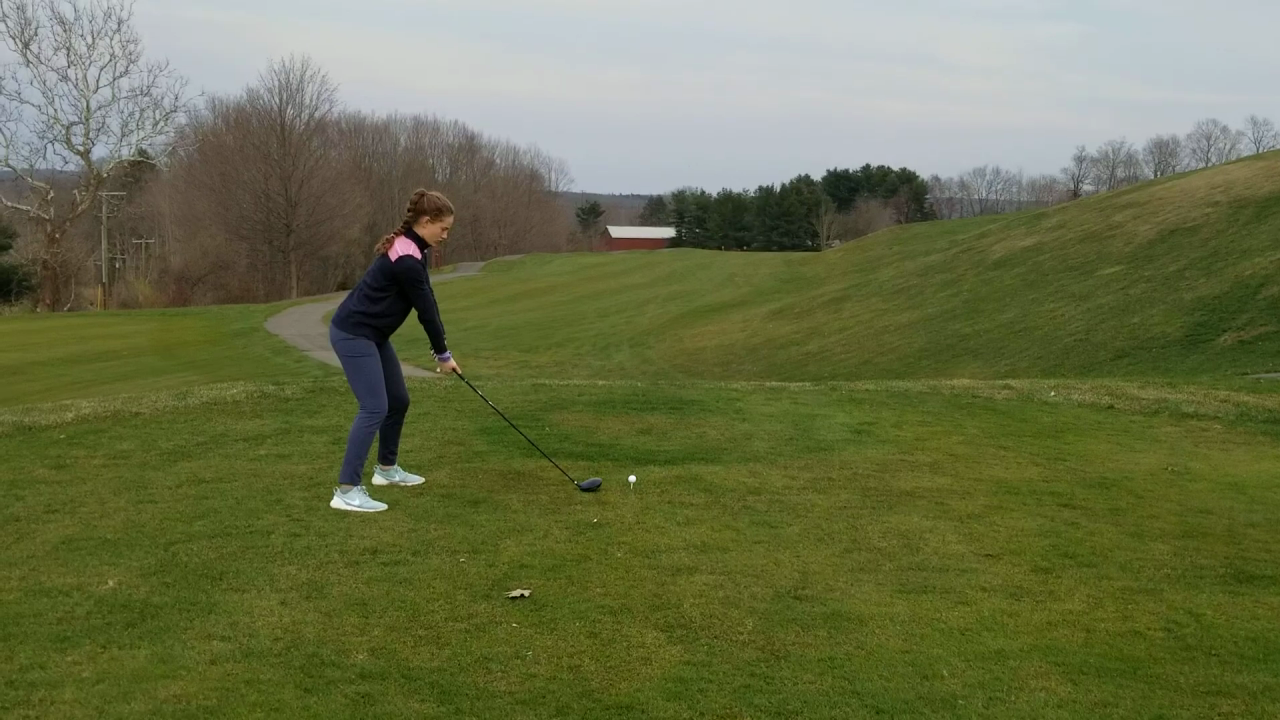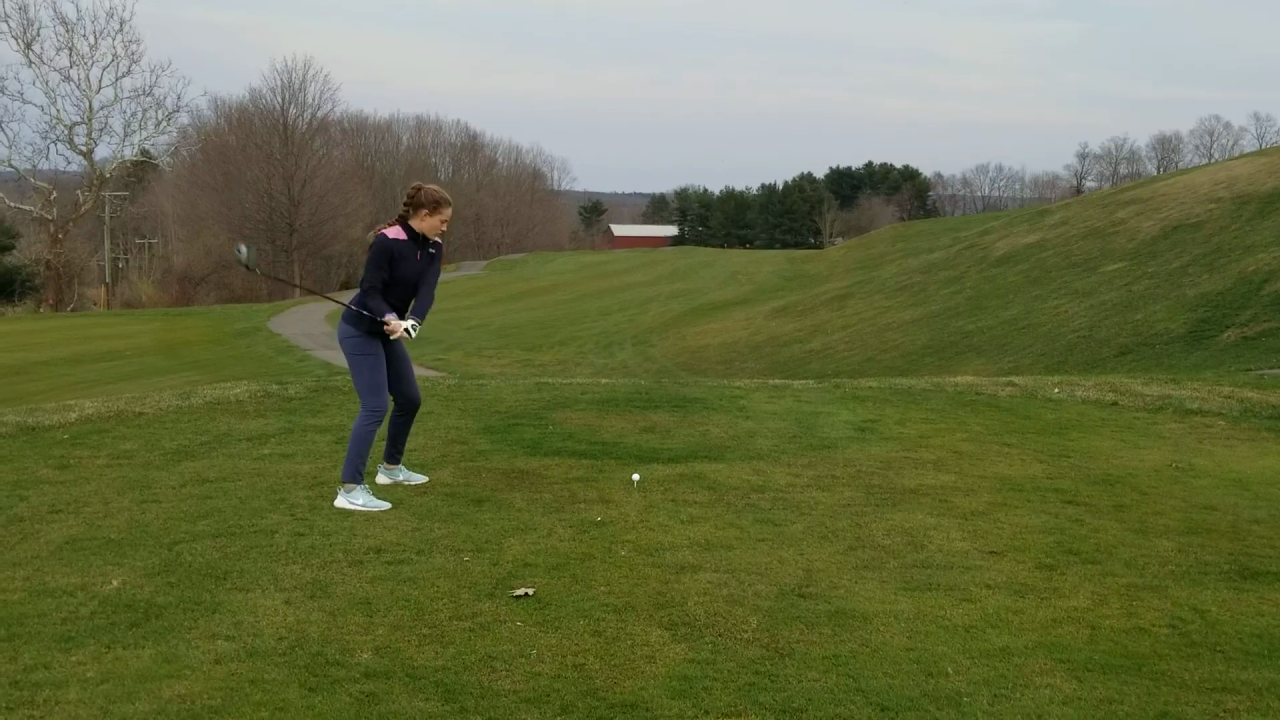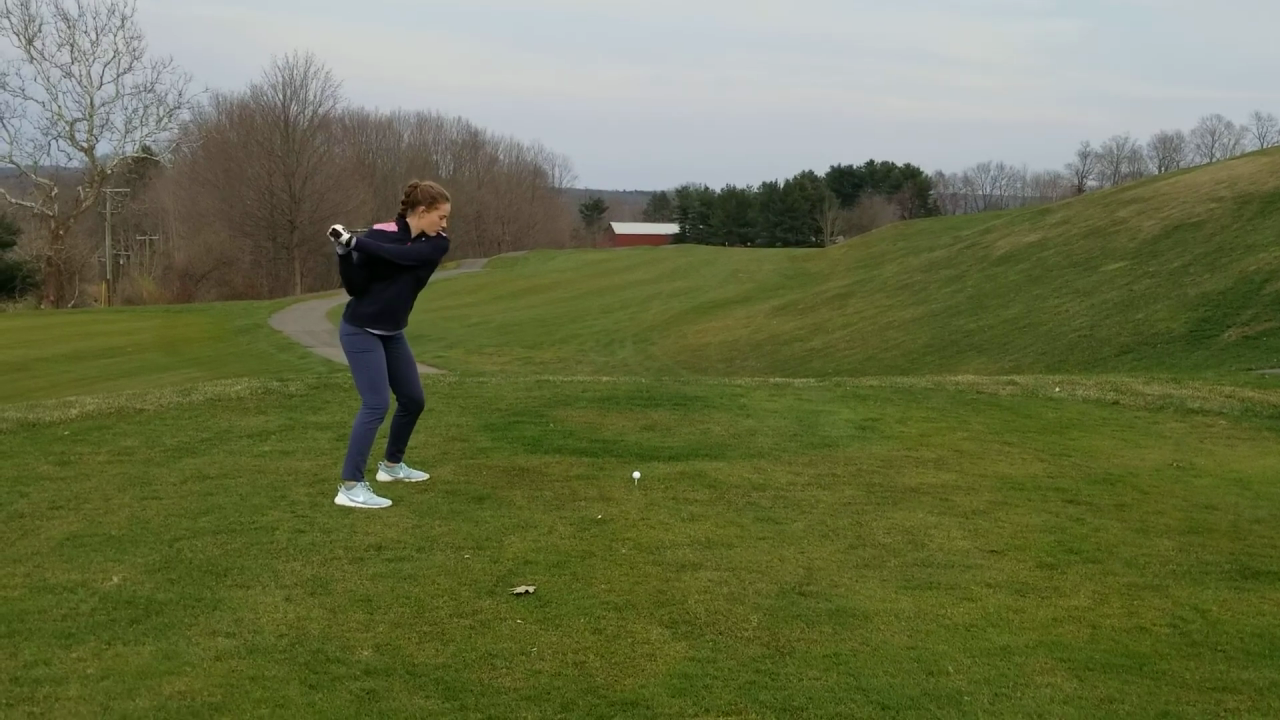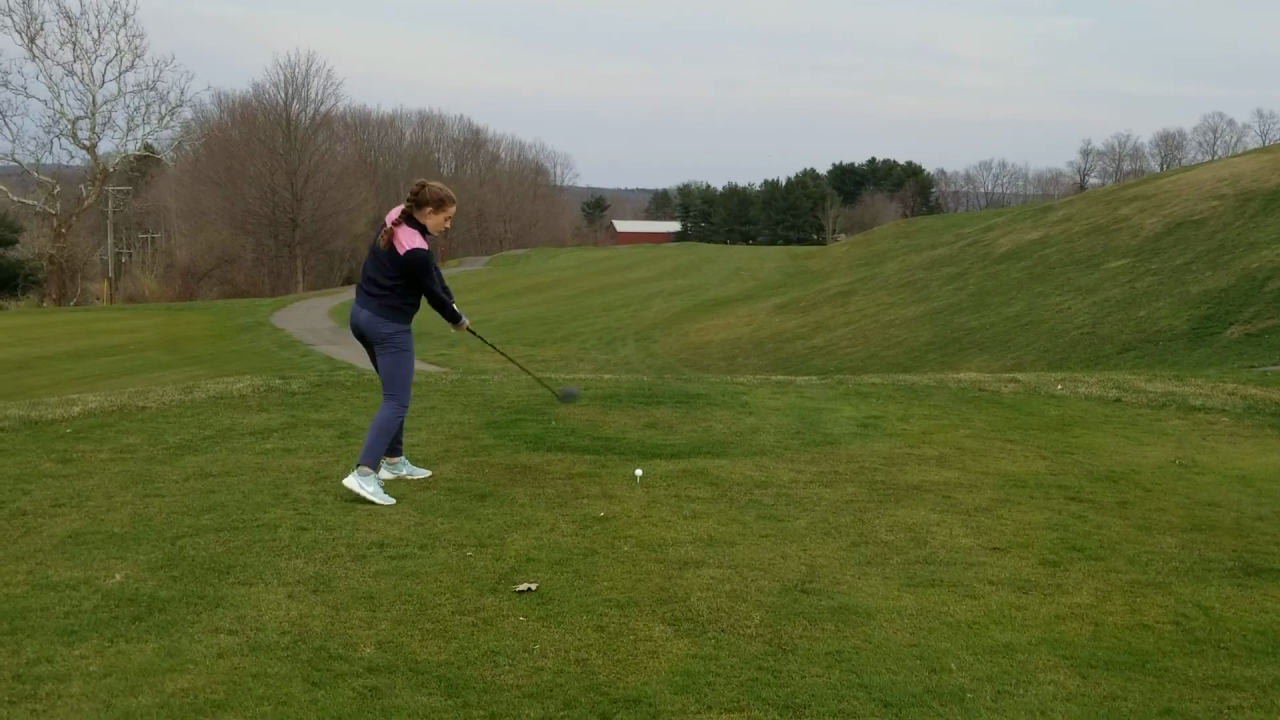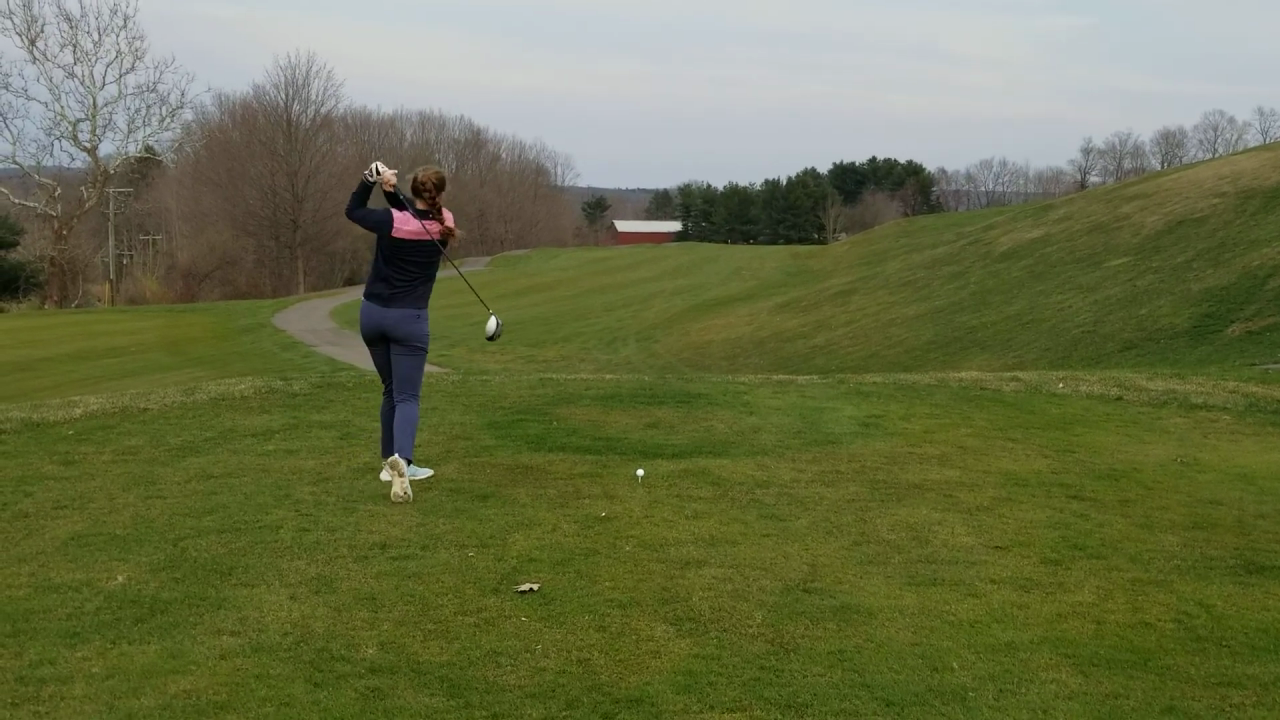
dt=0.4s
person 1, frame 1
left shoulder: (415, 248)
right shoulder: (406, 261)
left elbow: (428, 299)
right elbow: (424, 309)
left wrist: (442, 345)
right wrist: (442, 354)
left hip: (373, 333)
right hip: (353, 334)
left knee: (398, 401)
right knee: (374, 408)
left ankle: (386, 468)
right ankle: (346, 490)
person 1, frame 2
left shoulder: (433, 249)
right shoulder: (387, 241)
left elbow: (426, 290)
right elbow: (372, 294)
left wrist: (412, 322)
right wrist: (390, 317)
left hip: (387, 334)
right hip: (360, 331)
left knee: (409, 399)
right knee: (375, 407)
left ankle: (391, 467)
right ankle: (350, 490)
person 1, frame 3
left shoulder: (438, 244)
right shoulder: (377, 235)
left elbow: (401, 255)
right elbow: (355, 287)
left wrist: (351, 241)
right wrist: (343, 251)
left hip: (392, 333)
right hip: (361, 330)
left knee: (413, 400)
right knee: (376, 405)
left ankle: (392, 465)
right ankle: (350, 487)
person 1, frame 4
left shoulder: (397, 216)
right shoulder: (416, 251)
right elbow: (433, 293)
left wrist: (451, 306)
right wrist: (456, 318)
left hip: (362, 313)
right hip: (388, 325)
left knee: (395, 390)
right knee: (396, 400)
left ankle: (392, 461)
right ankle: (362, 474)
person 1, frame 5
left shoulder: (392, 221)
right shoulder: (444, 222)
left elbow: (352, 210)
left wrist: (372, 178)
right wrist: (388, 186)
left hip: (372, 314)
right hip: (409, 319)
left knee: (392, 390)
right knee: (407, 397)
left ankle: (392, 462)
right ankle: (402, 460)
